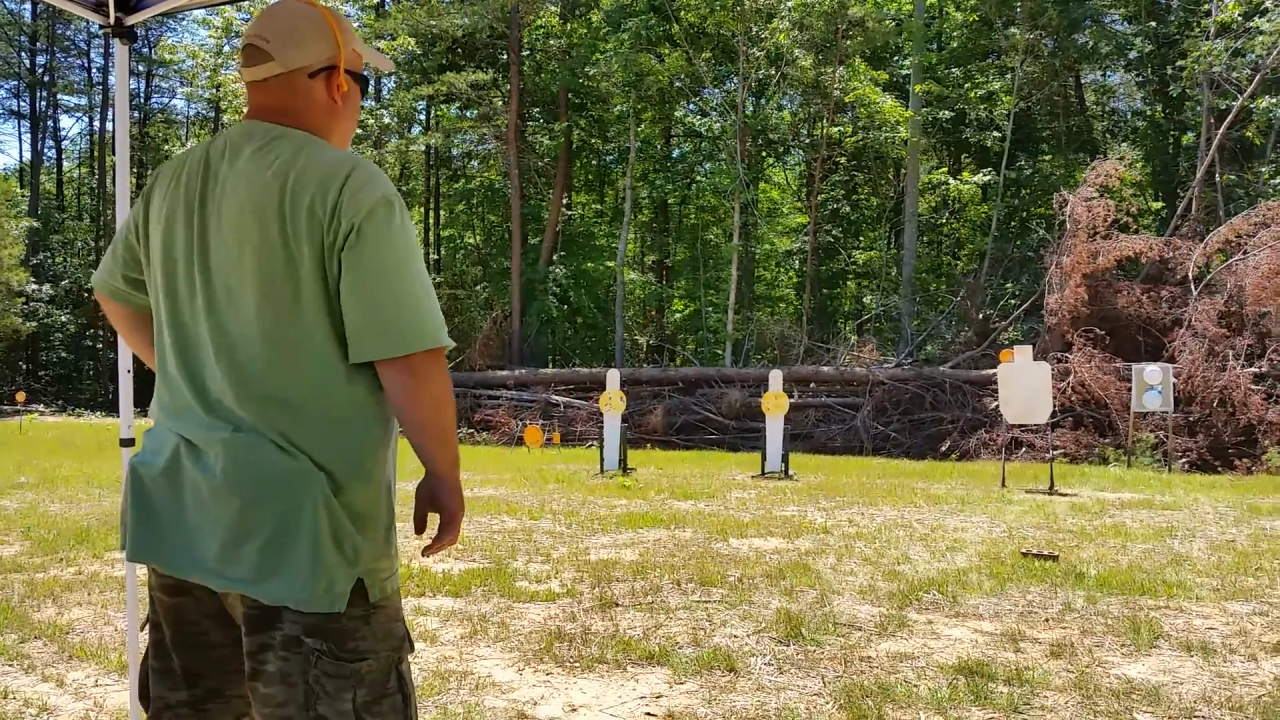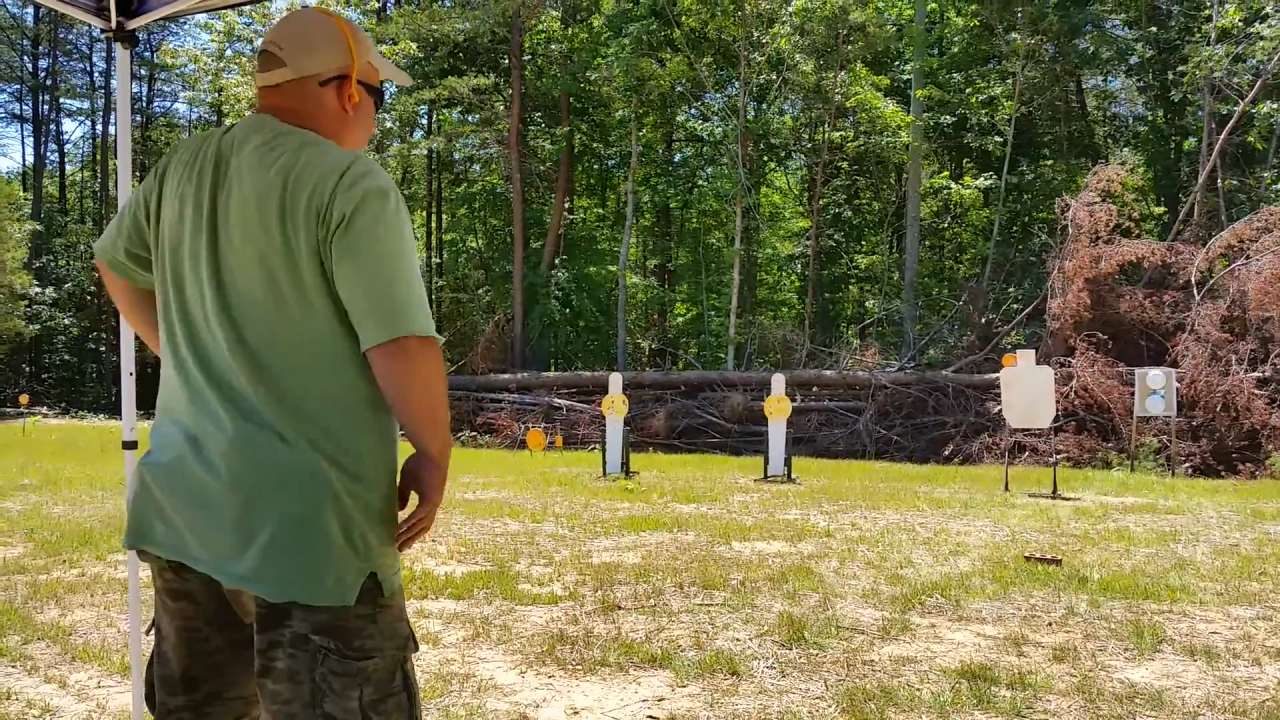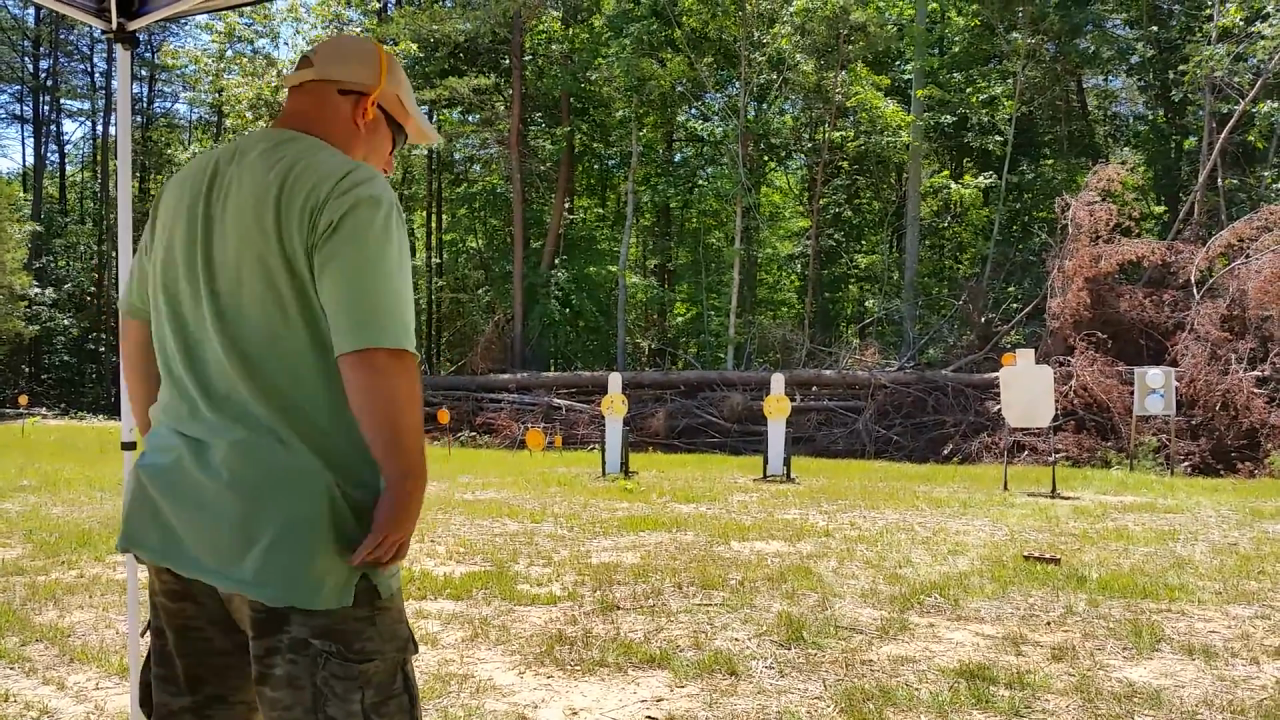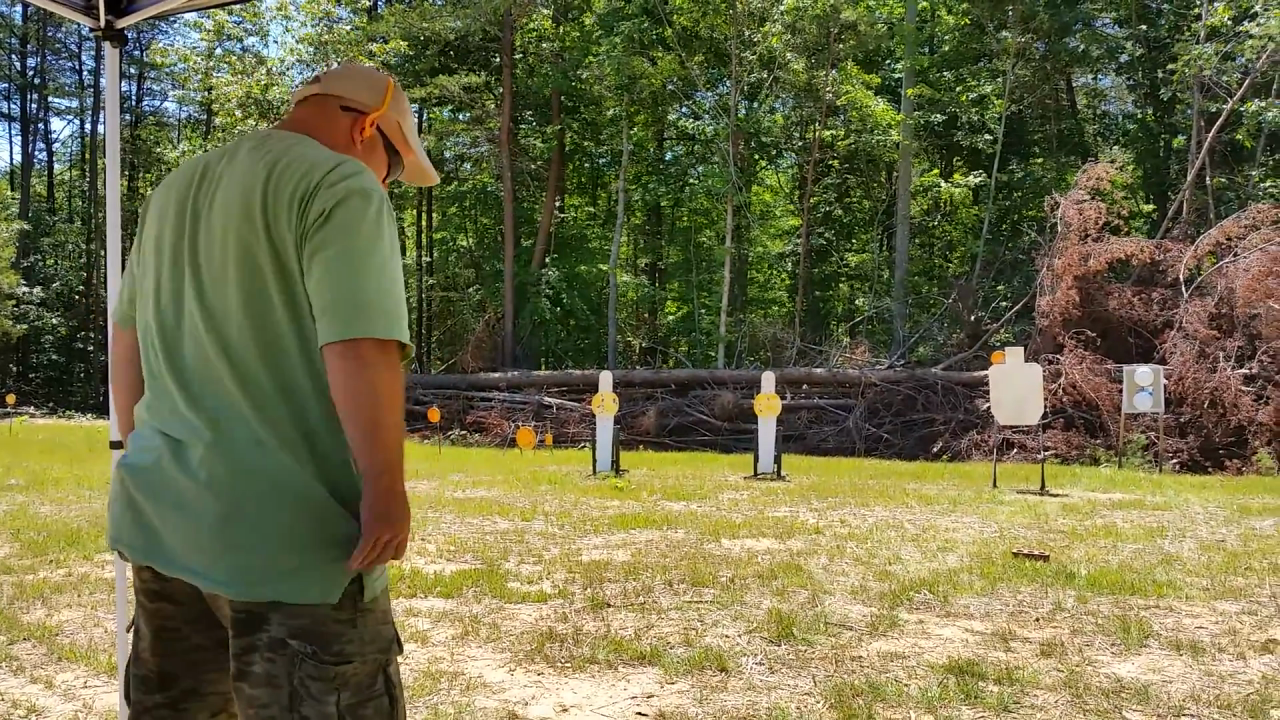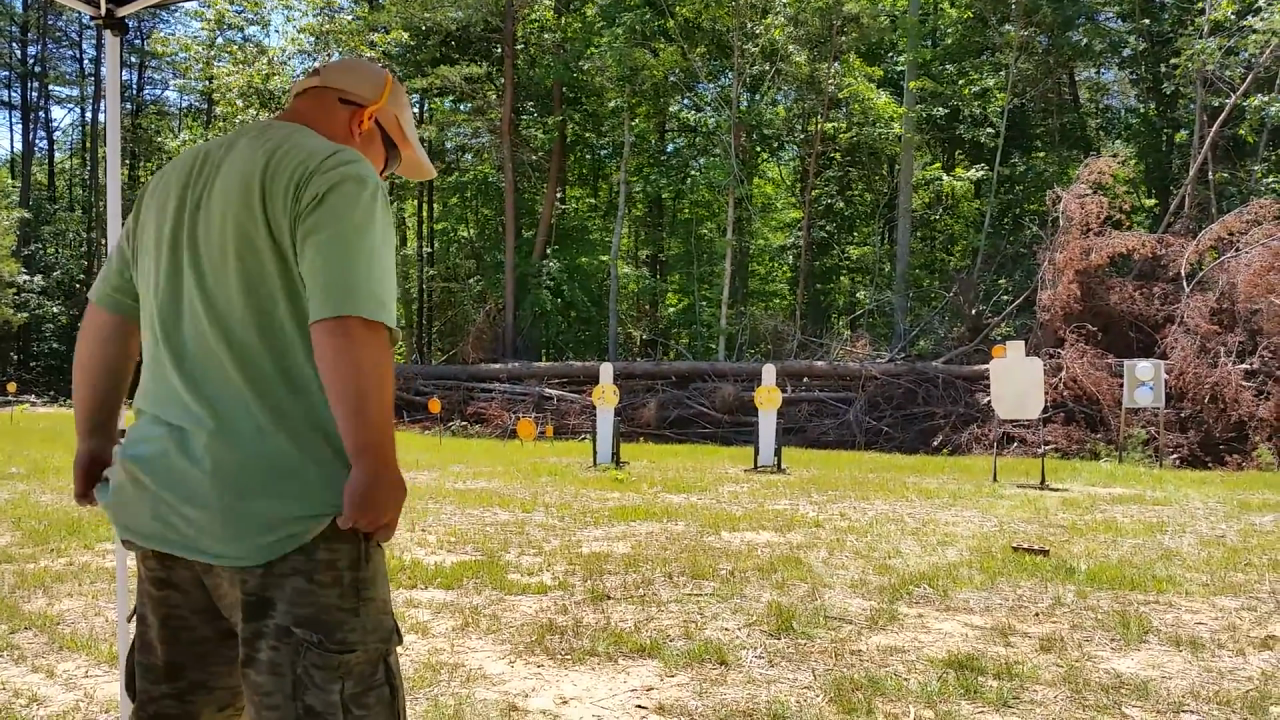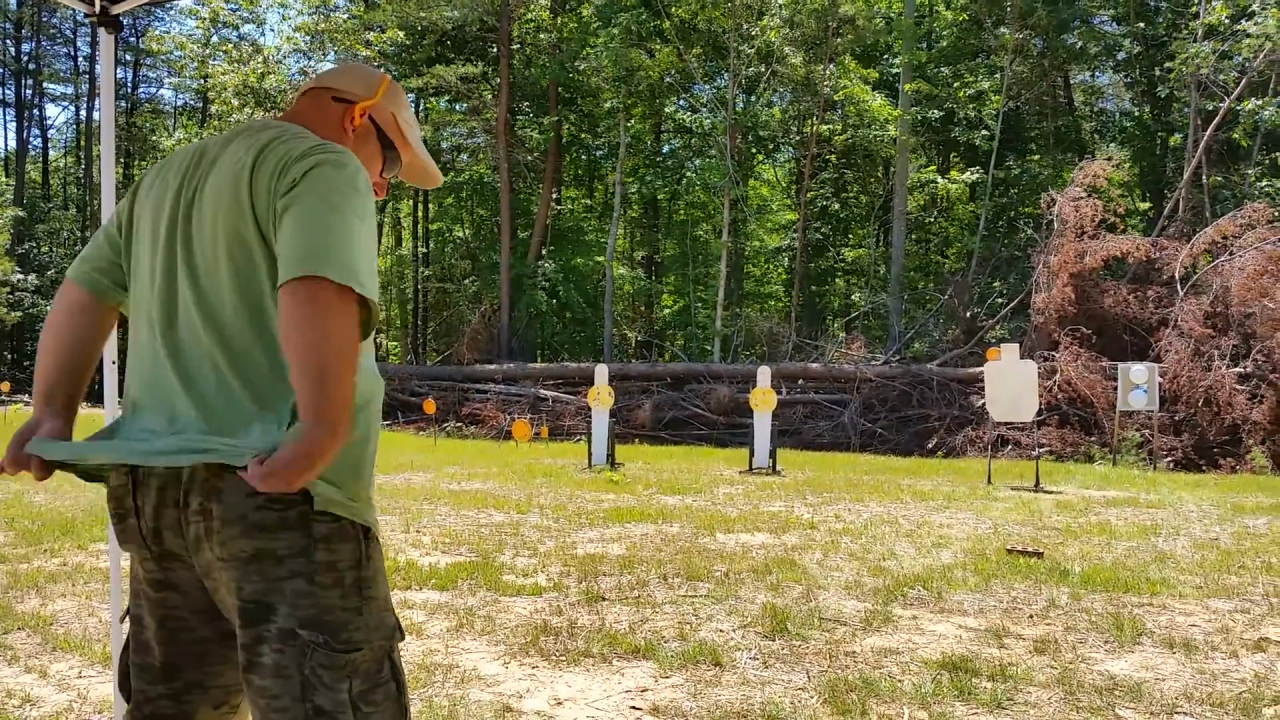
dt=0.2s
person 1, frame 1
left shoulder: (173, 180)
right shoulder: (350, 188)
left elbow: (117, 290)
right elbow: (412, 354)
right wrist: (444, 473)
left hip: (180, 512)
right hip: (302, 527)
person 1, frame 2
left shoulder: (182, 168)
right shoulder: (350, 183)
left elbow: (118, 264)
right elbow: (402, 343)
right wrist: (433, 453)
left hip: (182, 505)
right hip: (307, 519)
person 1, frame 3
left shoulder: (186, 183)
right shoulder: (349, 190)
left elbow: (137, 319)
right elbow: (376, 354)
right wrist: (407, 486)
left hip: (179, 511)
right hip: (301, 524)
person 1, frame 4
left shoulder: (178, 187)
right shoulder: (340, 187)
left elbow: (131, 334)
right elbow: (360, 348)
left wrist: (139, 456)
right wrist: (385, 491)
left hip: (163, 509)
right hip: (287, 522)
person 1, frame 5
left shoulder: (177, 177)
right shoulder: (335, 174)
left elbow: (110, 309)
right elbow: (350, 330)
left wrist: (96, 434)
right wrist: (377, 470)
left hip: (166, 494)
right hip: (285, 506)
person 1, frame 6
left shoulder: (171, 174)
right shoulder: (323, 169)
left elbow: (86, 293)
right elbow: (319, 297)
right wrist: (319, 436)
left hip: (158, 494)
right hip: (278, 501)
